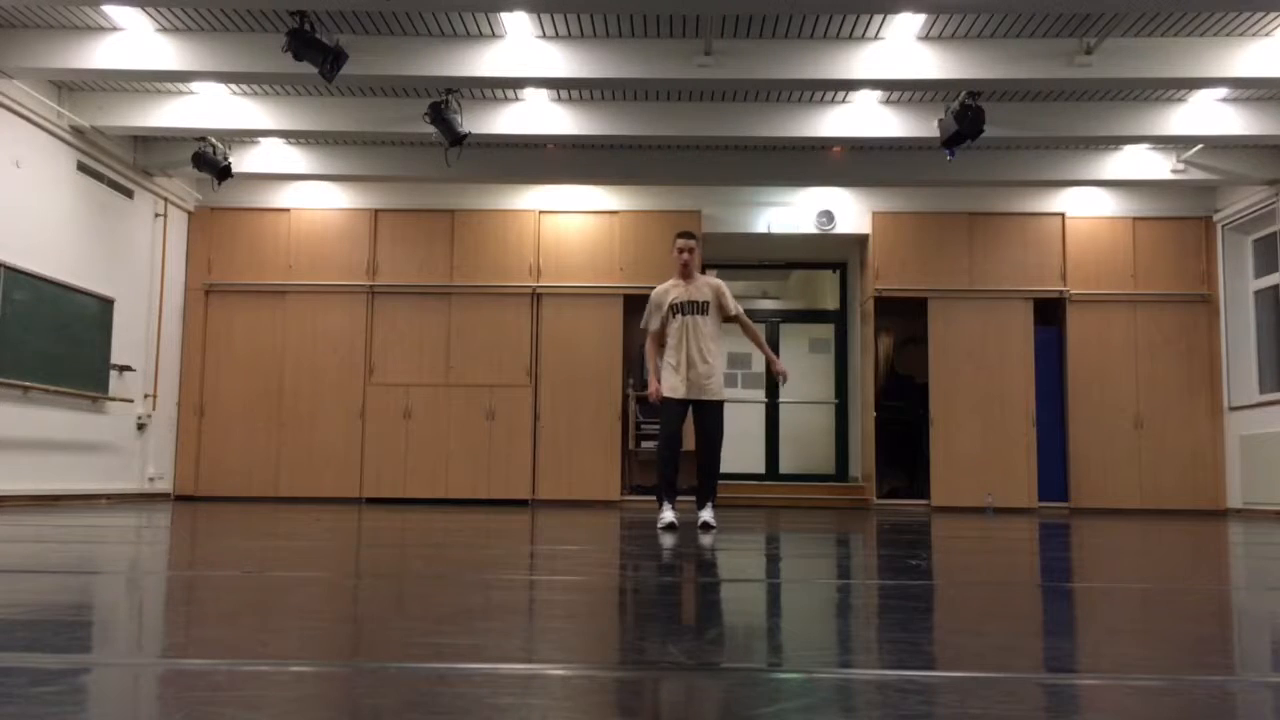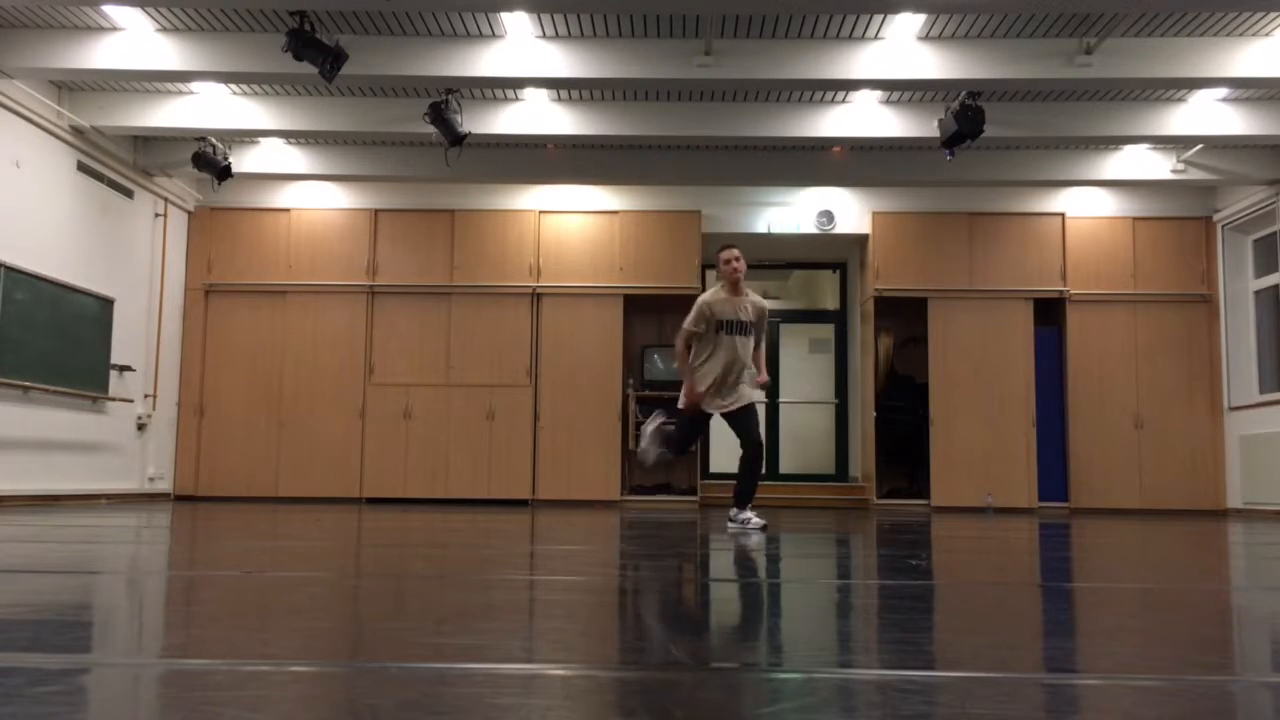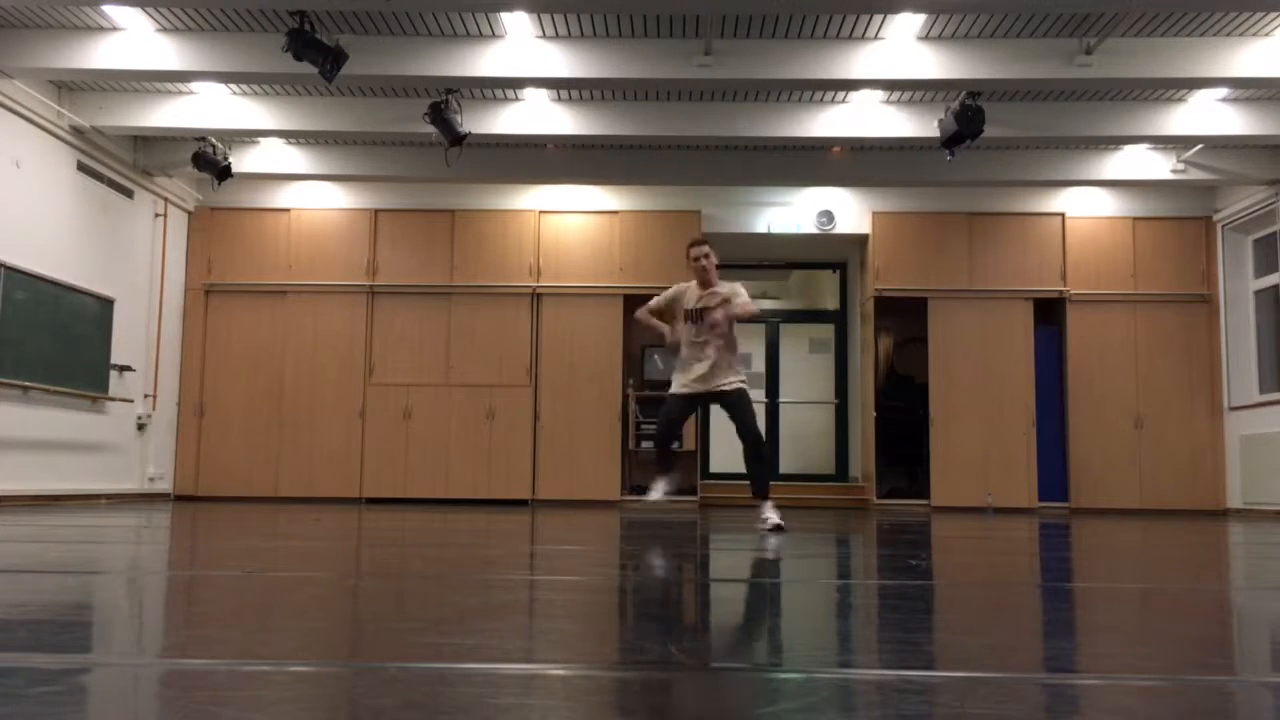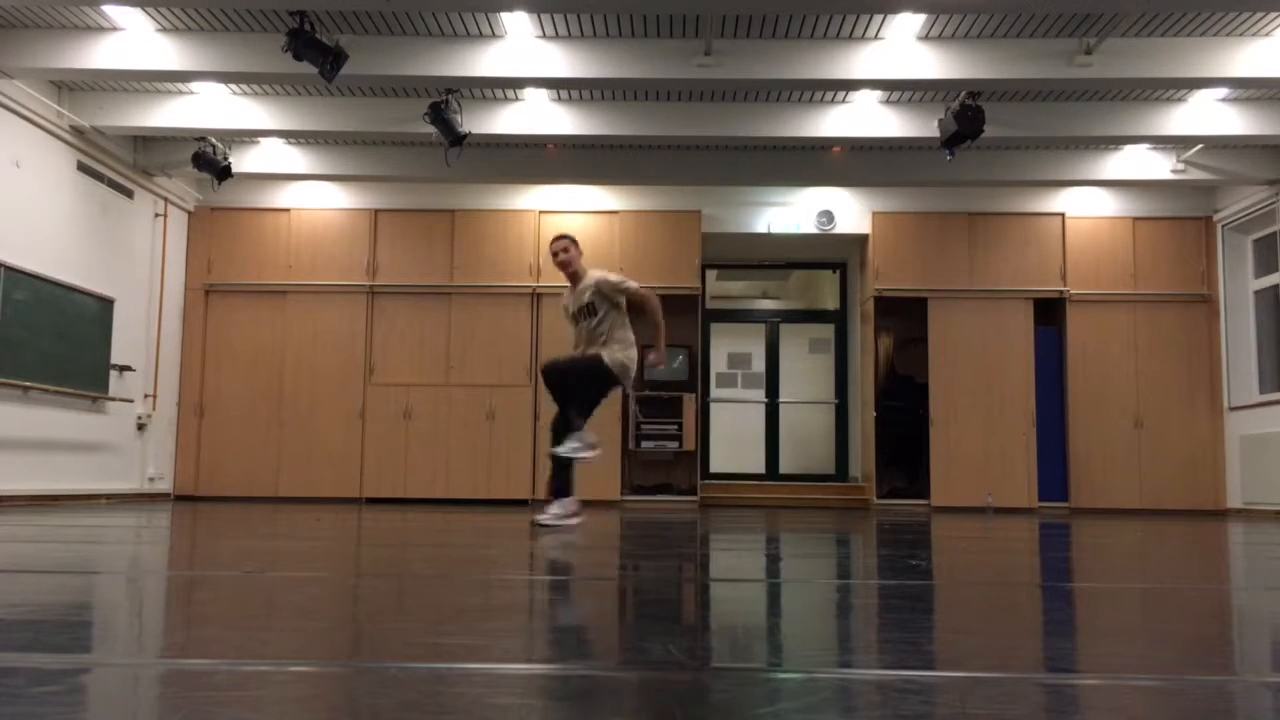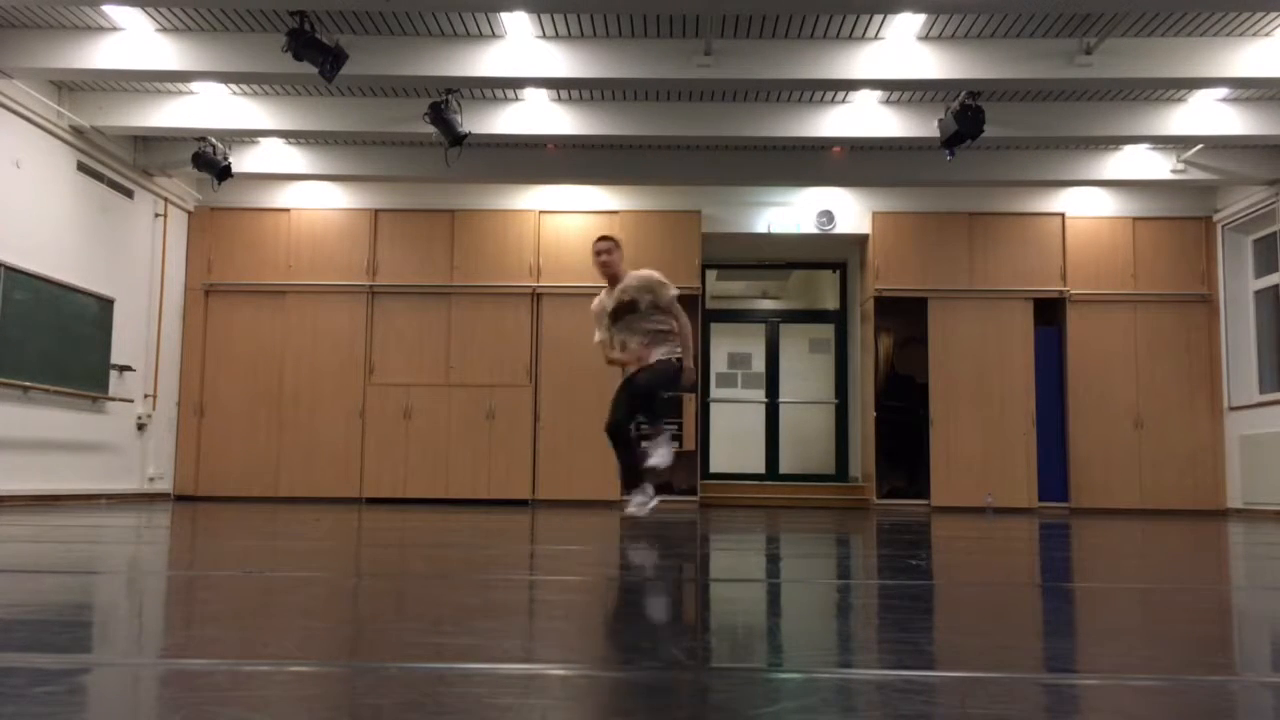
dt=1s
person 1, frame 1
left shoulder: (714, 287)
right shoulder: (661, 294)
left elbow: (743, 322)
right elbow: (652, 340)
left wrist: (771, 358)
right wrist: (652, 378)
left hip: (709, 381)
right hip: (673, 384)
left knee: (710, 445)
right knee: (670, 441)
left ankle: (705, 506)
right ankle: (667, 506)
person 1, frame 2
left shoulder: (759, 306)
right shoulder: (708, 301)
right elbow: (682, 342)
left wrist: (762, 371)
right wrist: (689, 385)
left hip: (738, 390)
right hip: (702, 387)
left knee: (754, 446)
right knee: (679, 446)
left ankle: (741, 510)
right ankle: (660, 430)
person 1, frame 3
left shoulder: (733, 290)
right shoulder: (679, 293)
left elbow: (749, 312)
right elbow: (643, 313)
left wrist: (724, 314)
right wrist: (665, 329)
left hip: (726, 378)
right hip: (688, 378)
left knee: (752, 436)
right knee: (664, 434)
left ankle: (767, 506)
right ankle: (663, 476)
person 1, frame 4
left shoulder: (600, 282)
right shoulder: (569, 299)
left elbow: (649, 299)
left wrist: (659, 346)
right wrist: (578, 353)
left hip: (614, 362)
right hip: (595, 362)
left knee: (552, 370)
right knee: (564, 424)
left ankle: (578, 435)
right ankle: (563, 502)
person 1, frame 5
left shoulder: (646, 279)
right shoulder: (599, 306)
left elbow: (680, 317)
right elbow: (607, 354)
left wrist: (688, 361)
right wrist: (629, 358)
left hip: (667, 356)
right hip: (637, 365)
left knee: (642, 386)
right knee: (615, 426)
left ankle: (660, 439)
right ankle: (640, 491)
